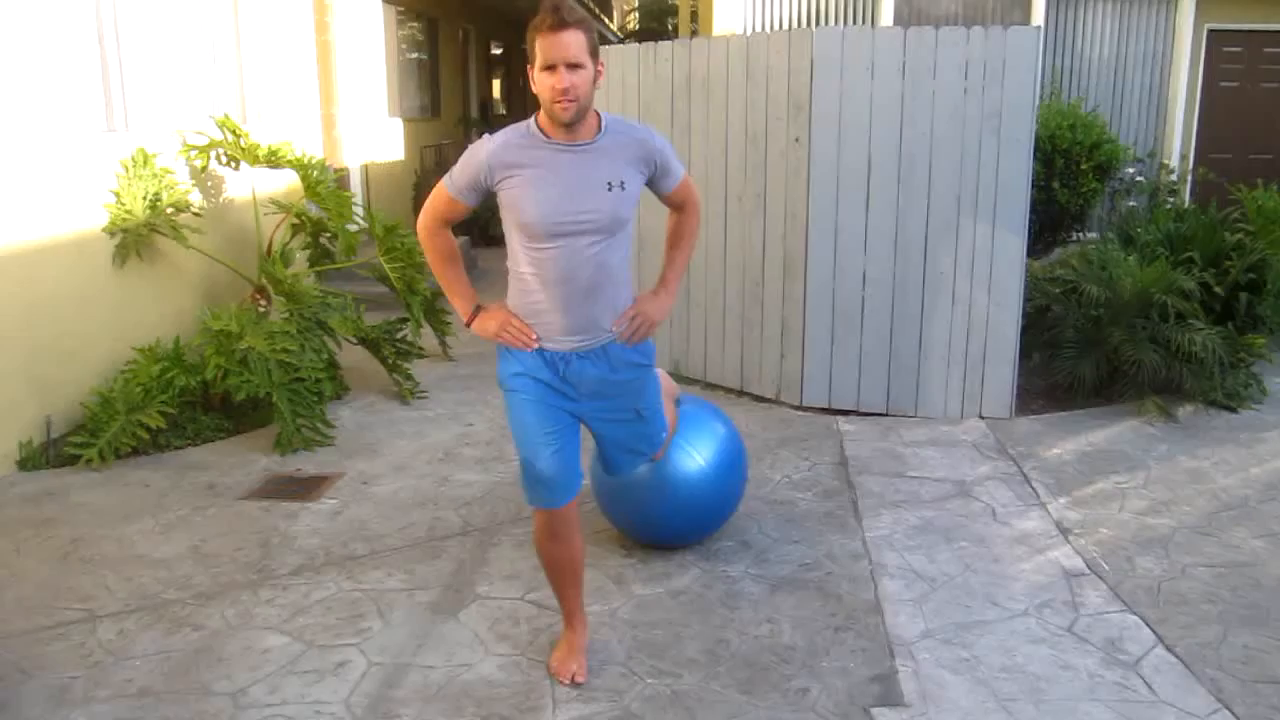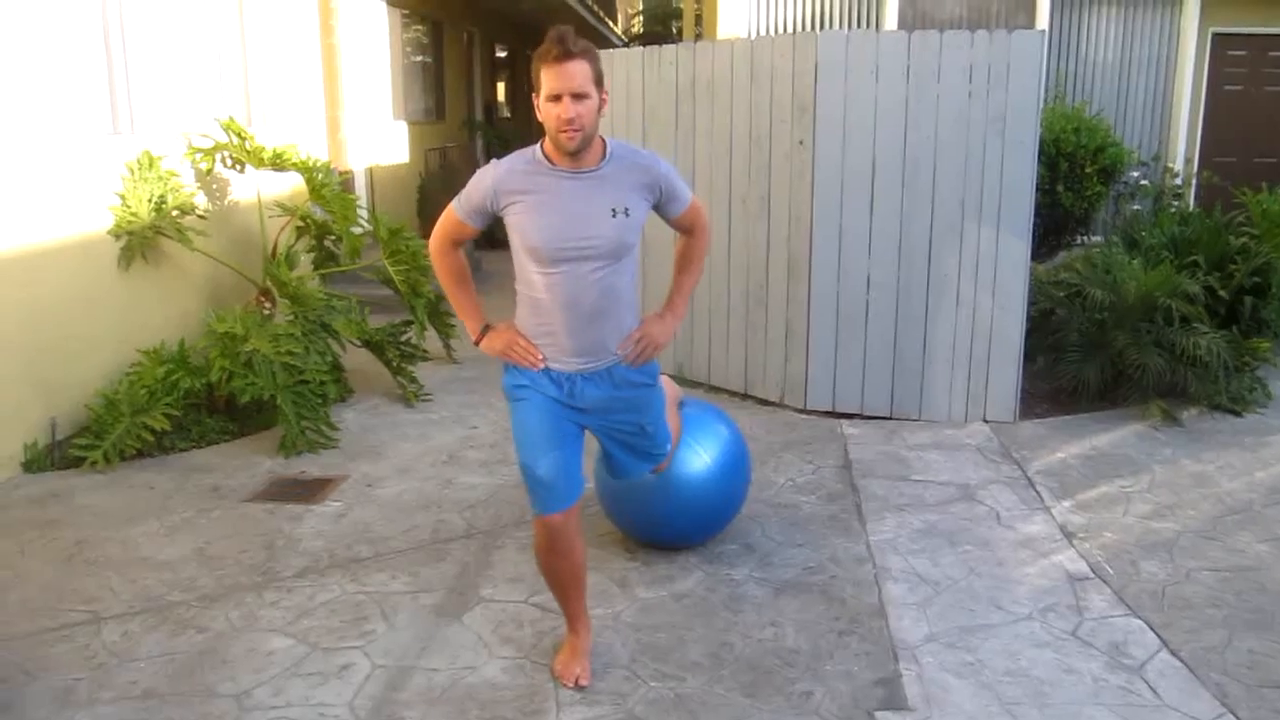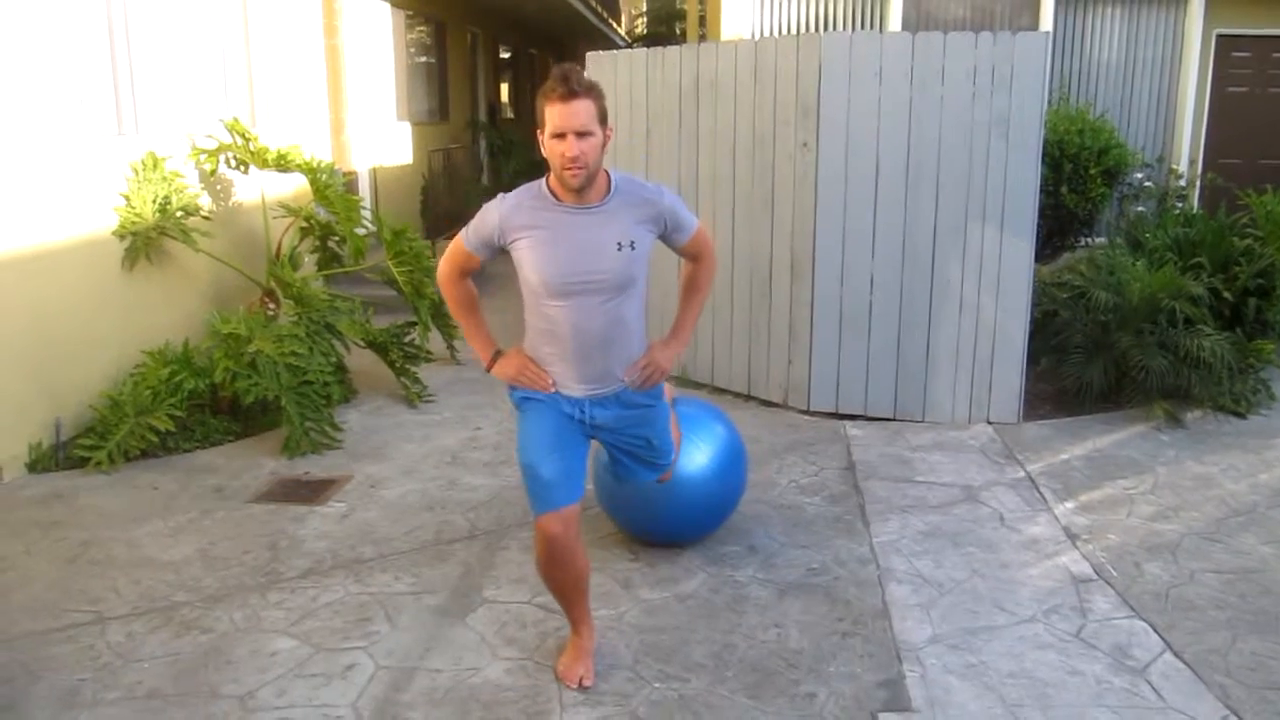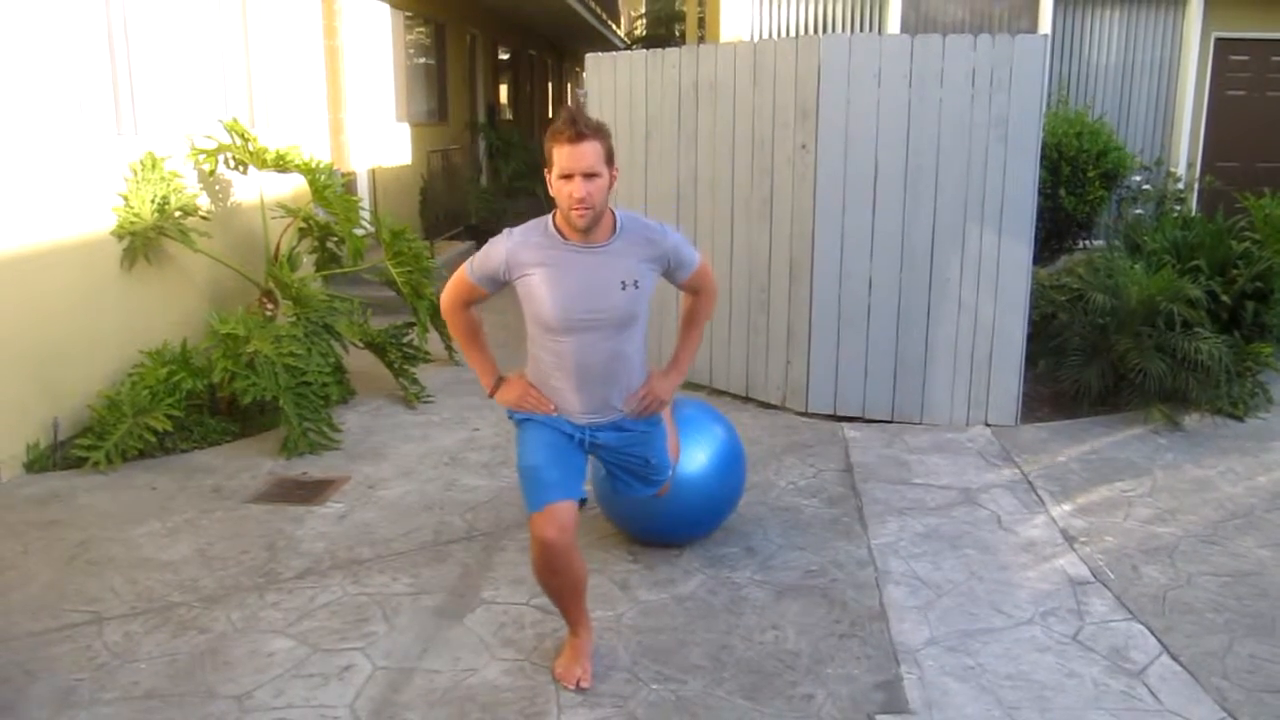
dt=0.4s
person 1, frame 1
left shoulder: (640, 145)
right shoulder: (497, 154)
left elbow: (687, 207)
right elbow: (432, 224)
left wrist: (665, 292)
right wrist: (473, 311)
left hip: (618, 351)
right hip: (532, 361)
left knee: (648, 456)
right knee: (555, 507)
left ankle: (660, 389)
right ankle: (575, 627)
person 1, frame 2
left shoulder: (645, 172)
right shoulder: (503, 180)
left elbow: (696, 230)
right elbow: (443, 244)
left wrist: (670, 315)
right wrist: (481, 329)
left hip: (622, 367)
right hip: (538, 377)
left knee: (653, 464)
right knee: (555, 520)
left ankle: (663, 393)
right ankle: (577, 631)
person 1, frame 3
left shoulder: (651, 203)
right shoulder: (509, 214)
left elbow: (703, 256)
right elbow: (451, 273)
left wrist: (676, 342)
right wrist: (492, 356)
left hip: (629, 389)
right hip: (548, 395)
left knee: (658, 475)
right knee: (555, 528)
left ankle: (664, 398)
right ankle: (581, 632)
person 1, frame 4
left shoulder: (655, 241)
right shoulder: (514, 249)
left elbow: (703, 290)
right elbow: (454, 302)
left wrist: (674, 374)
right wrist: (495, 382)
left hip: (629, 412)
right hip: (549, 417)
left knee: (656, 489)
right knee: (551, 535)
left ankle: (662, 414)
right ankle: (579, 633)
